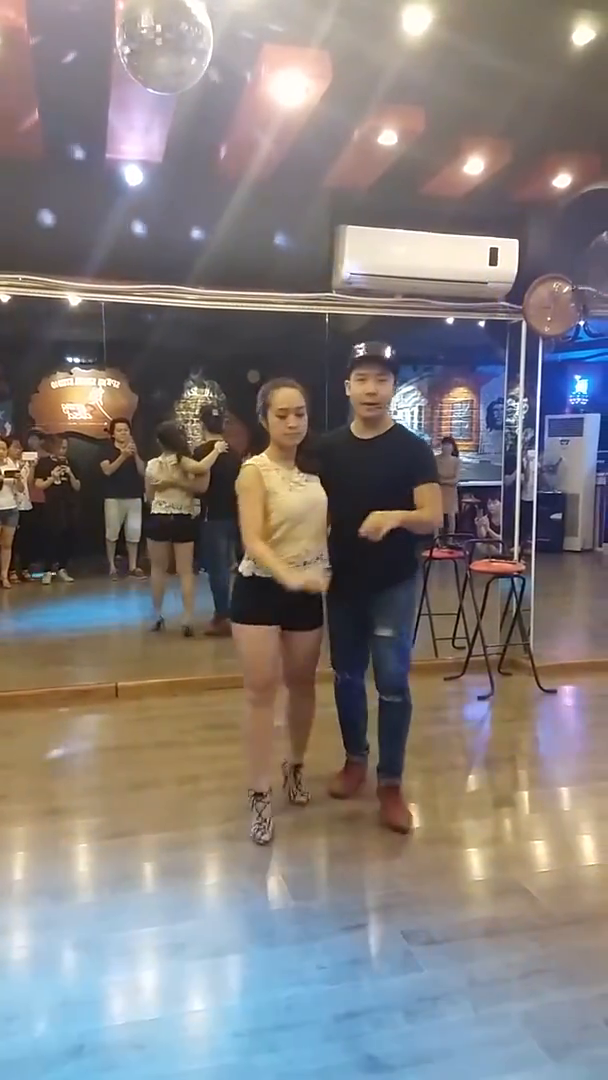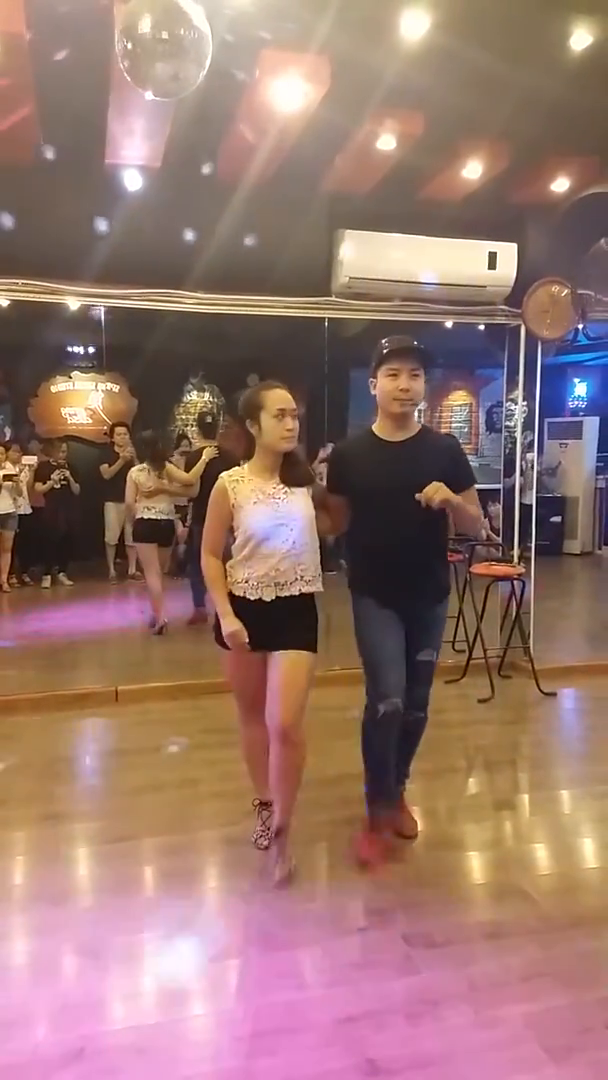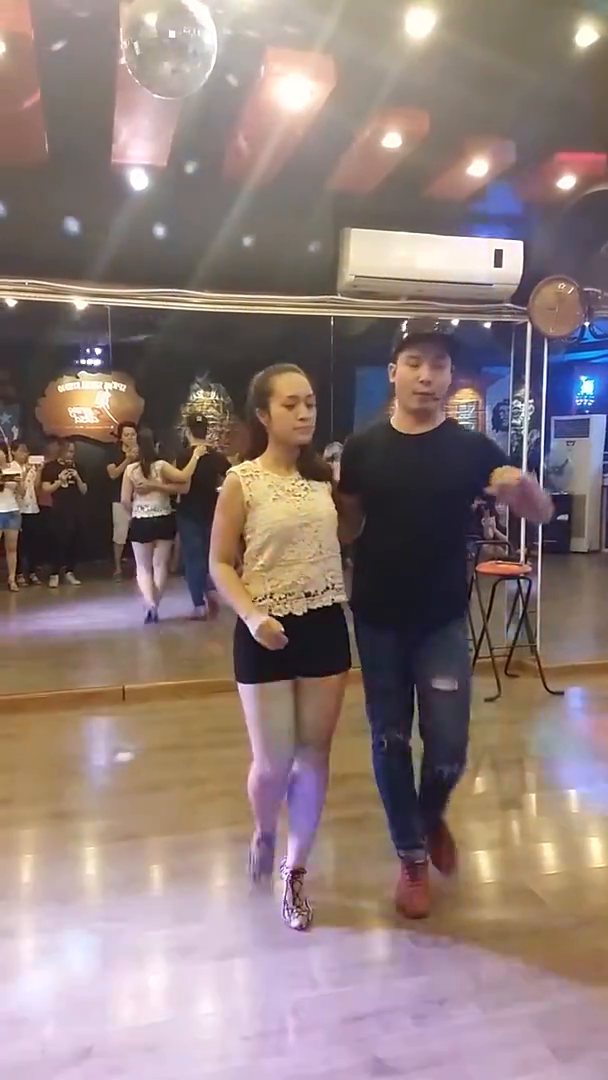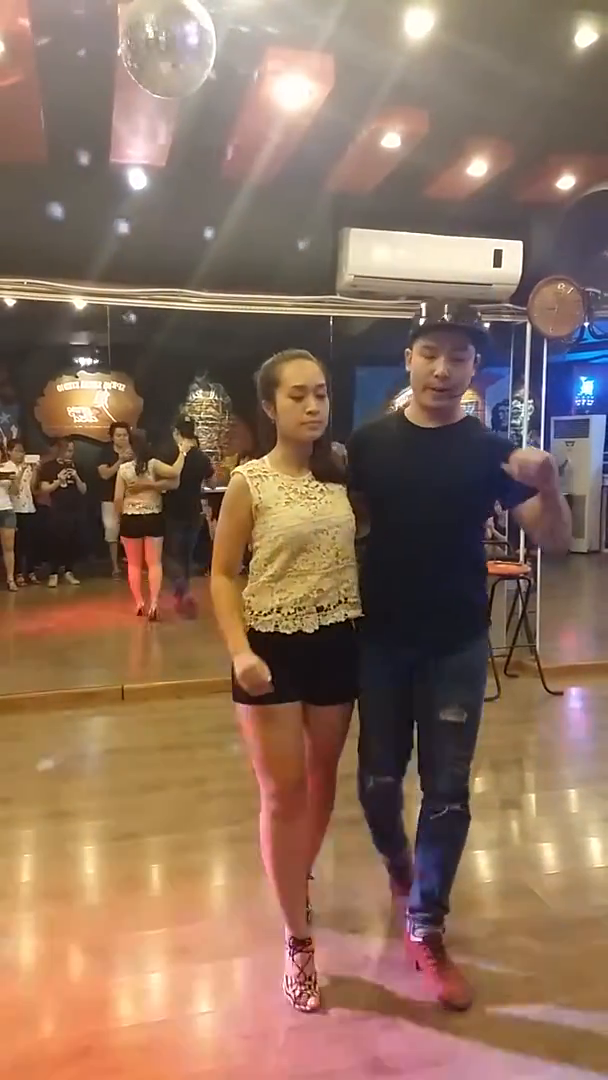
dt=0.5s
person 1, frame 1
left shoulder: (411, 449)
right shoulder: (330, 448)
left elbow: (432, 517)
left wrist: (395, 518)
left hip: (394, 582)
right hip: (343, 580)
left knee: (392, 682)
right knee: (346, 675)
left ankle: (390, 783)
right ankle: (355, 758)
person 1, frame 2
left shoulder: (445, 451)
right shoulder: (348, 454)
left elbow: (474, 524)
right elbow: (338, 520)
left wrist: (450, 501)
left hip: (429, 596)
right hip: (373, 595)
left knee: (416, 705)
right knee: (387, 702)
left ankle: (395, 793)
right ankle: (377, 812)
person 1, frame 3
left shoulder: (472, 448)
right shoulder: (362, 449)
left elbow: (539, 511)
left wrist: (523, 488)
left hip: (444, 619)
right hip: (378, 618)
left knee: (448, 745)
right knee: (390, 741)
left ankle: (432, 815)
right ankle: (410, 856)
person 1, frame 4
left shoulder: (490, 449)
right shoulder: (370, 442)
left elbow: (554, 537)
left wrist: (547, 486)
left hip: (458, 641)
right hip: (381, 635)
left knee: (447, 786)
right knee: (378, 776)
left ankle: (425, 927)
right ankle: (397, 858)
person 2, frame 1
left shoulder: (311, 470)
right shoulder: (254, 471)
right elbow: (254, 543)
right wrist: (291, 577)
left hip: (306, 592)
right hip: (259, 591)
left knee: (301, 684)
right knee: (261, 692)
left ankle: (295, 765)
right ankle: (259, 795)
person 2, frame 2
left shoulder: (305, 481)
right shoulder: (230, 484)
right elbow: (211, 557)
right wrist: (224, 615)
left hip: (295, 611)
right hip: (243, 610)
left knee: (285, 725)
right knee: (251, 715)
left ankle: (282, 825)
right ankle: (265, 805)
person 2, frame 3
left shoulder: (324, 476)
right shoulder: (242, 481)
left elbow: (348, 535)
right elbow: (221, 563)
right wrist: (251, 616)
left hip: (325, 626)
right hip: (265, 631)
left knee: (314, 755)
right knee: (273, 759)
left ankle: (296, 870)
right ankle: (264, 832)
person 2, frame 4
left shoulder: (341, 476)
right shoulder: (249, 482)
left elbow: (362, 542)
right elbow: (222, 575)
right wrist: (239, 650)
left hip: (335, 643)
right hip: (271, 649)
left knee: (320, 780)
right knee: (283, 794)
left ankle: (298, 877)
right ankle: (297, 941)
